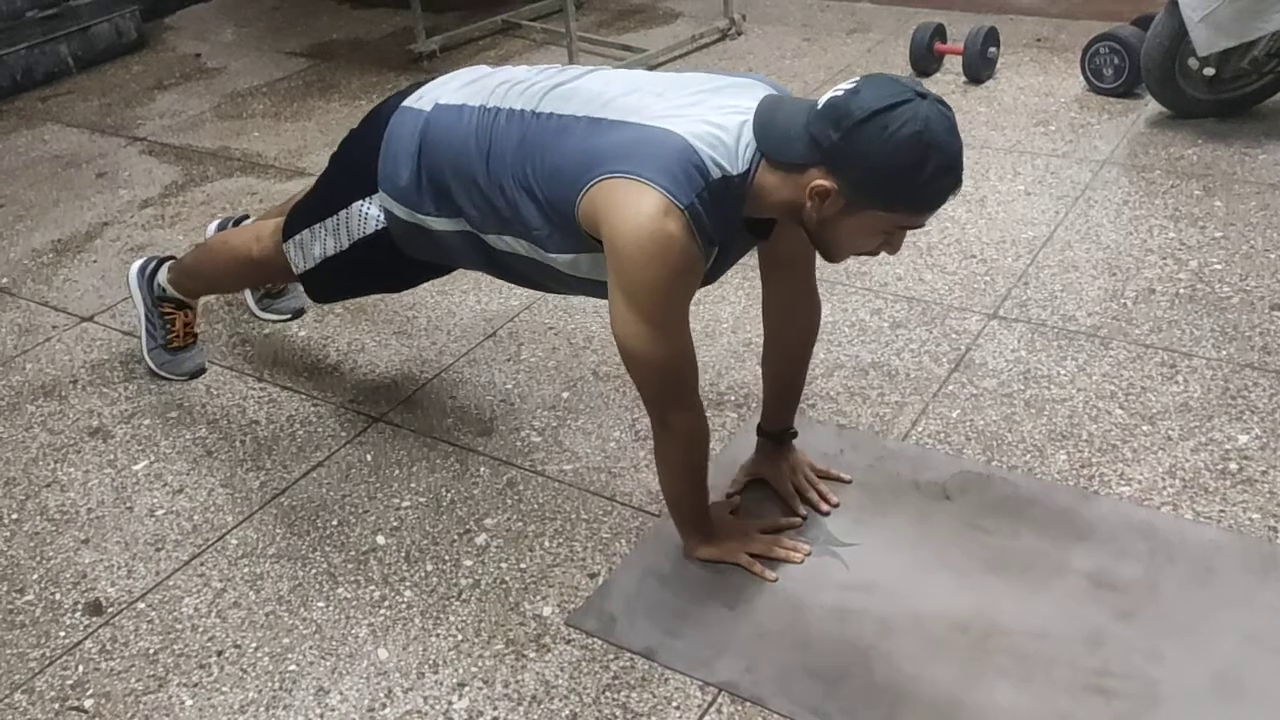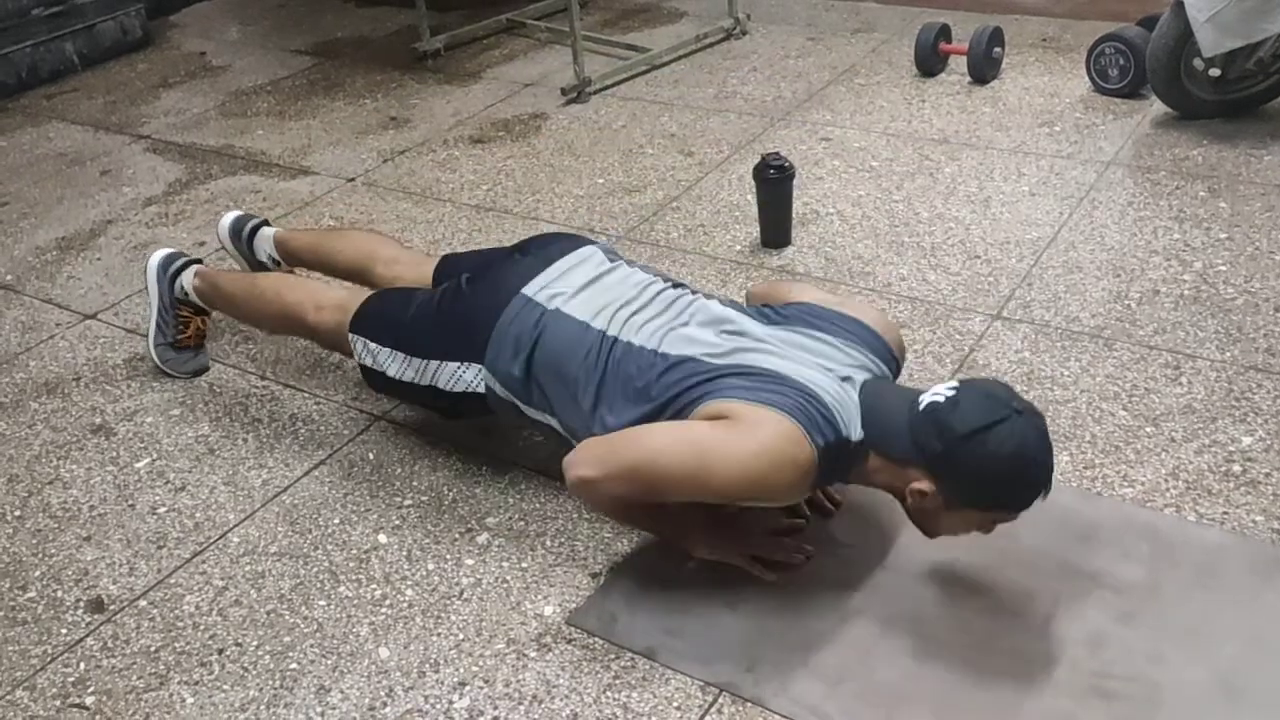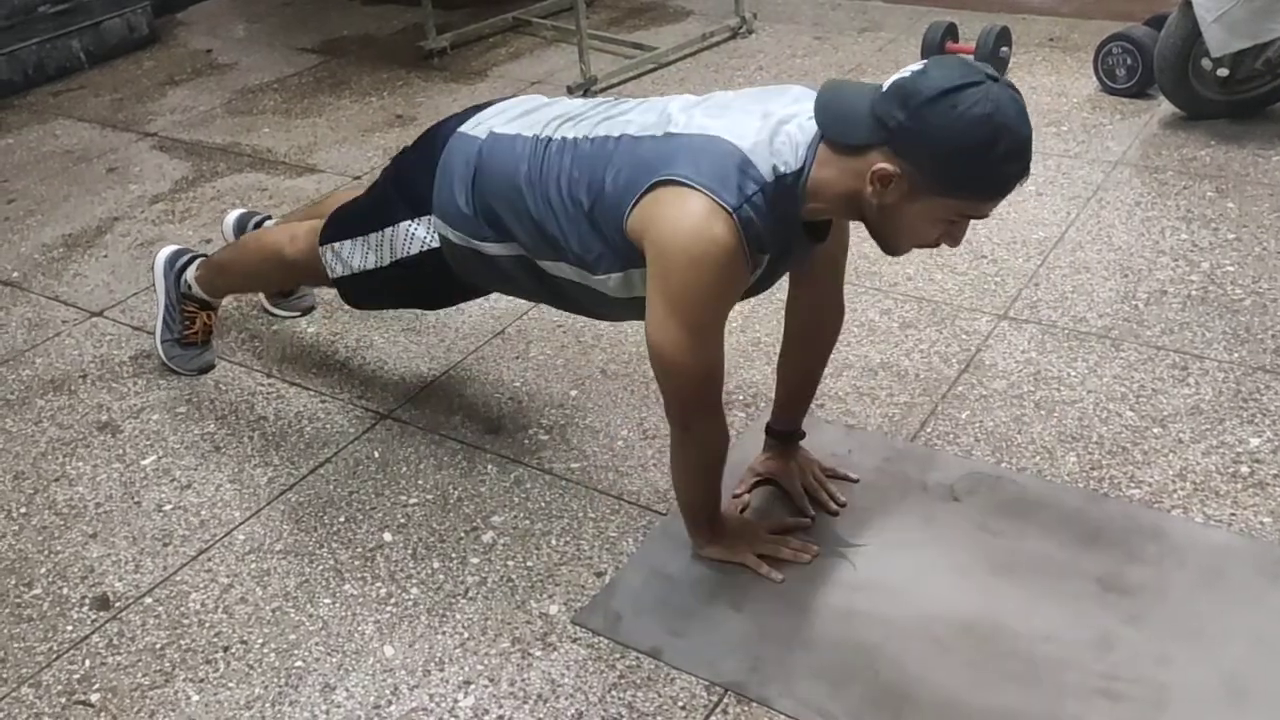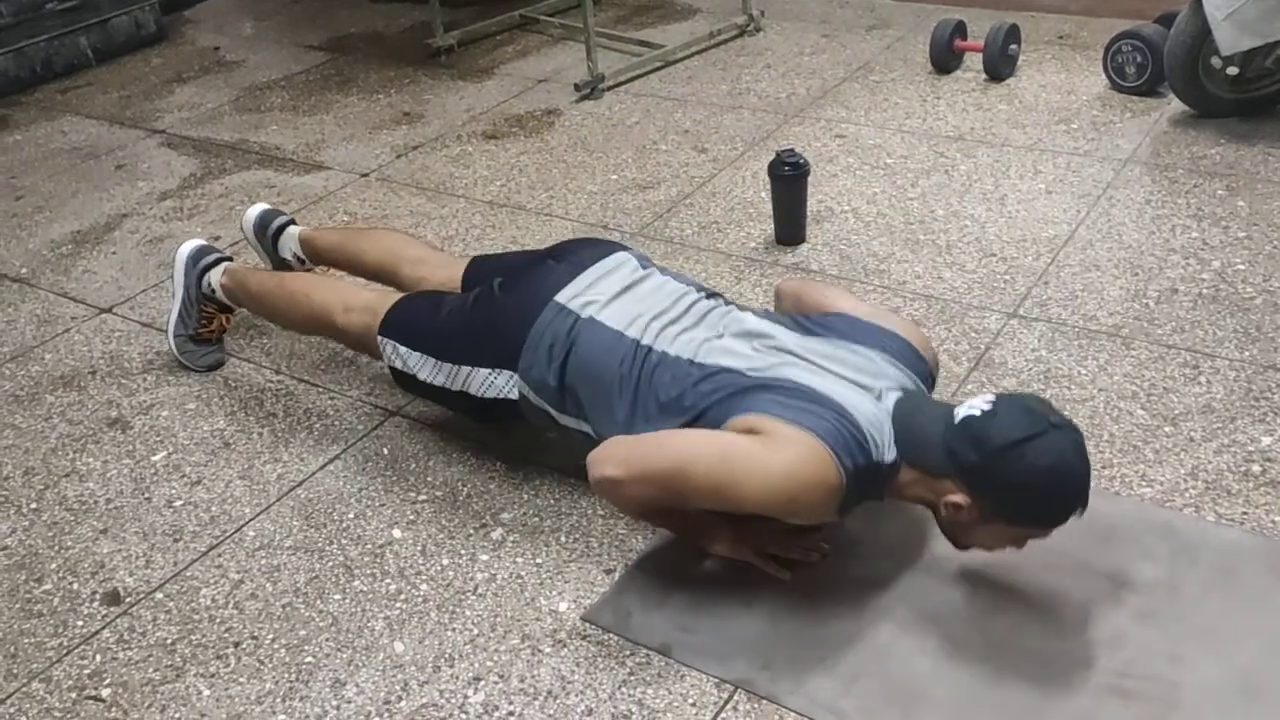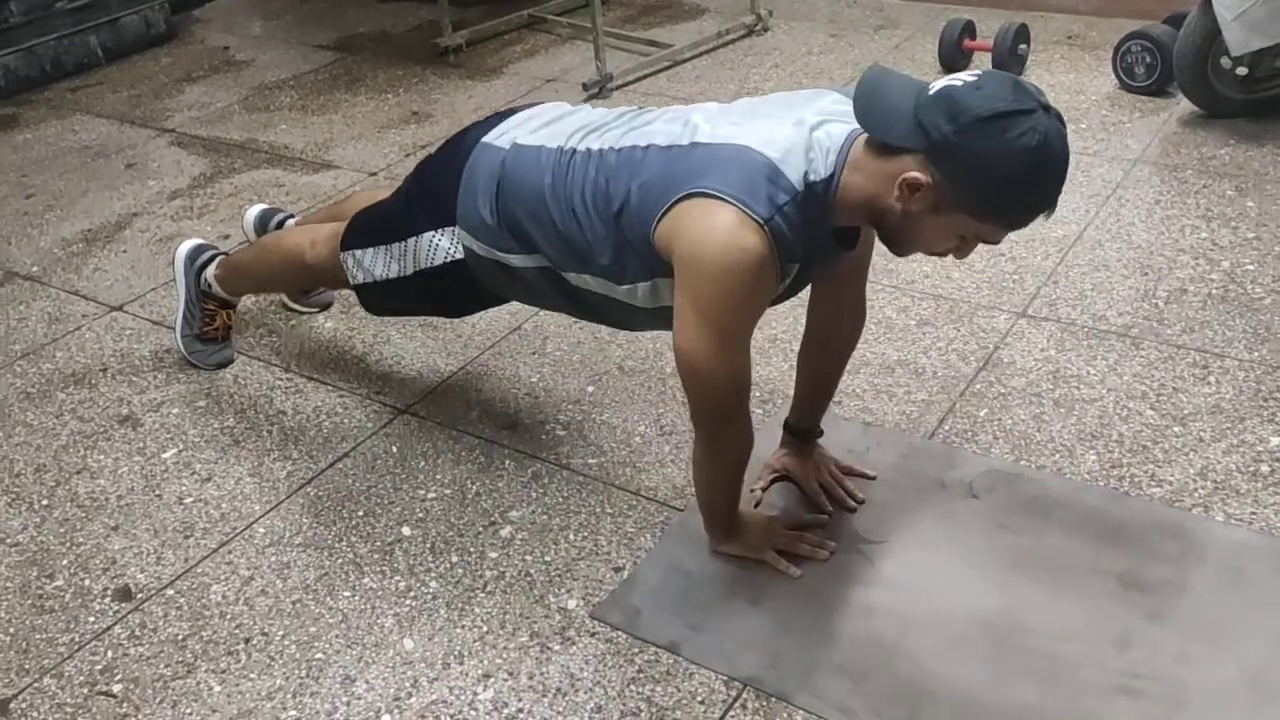
dt=1s
person 1, frame 1
left shoulder: (792, 134)
right shoulder: (658, 219)
left elbow: (792, 301)
right elbow: (673, 408)
left wrist: (778, 443)
right wrist: (702, 532)
left hip: (483, 119)
right hip: (418, 162)
left knee: (310, 234)
right knee: (284, 253)
left ankle: (242, 225)
right ankle: (164, 283)
person 1, frame 2
left shoulder: (875, 343)
right shoulder: (781, 453)
right elbow: (590, 470)
right wrist: (703, 535)
left hip: (581, 274)
right hip: (514, 340)
left knee: (408, 275)
right knee: (339, 319)
left ankle: (265, 237)
right ankle: (189, 281)
person 1, frame 3
left shoulder: (837, 136)
right shoulder: (706, 226)
left elbow: (817, 304)
right elbow: (693, 413)
left wrist: (785, 445)
right wrist: (710, 531)
left hip: (531, 143)
right hip: (464, 192)
left knee: (352, 226)
right knee: (320, 252)
left ankle: (260, 223)
right ankle: (193, 280)
person 1, frame 4
left shoulder: (909, 358)
right shoulder: (810, 475)
left elbow: (794, 292)
right elbow: (614, 468)
right wrist: (717, 533)
left hip: (615, 282)
right hip: (549, 346)
left knee: (435, 277)
right knee: (370, 320)
left ankle: (289, 236)
right ankle: (216, 280)
person 1, frame 5
left shoulder: (866, 142)
right shoulder: (736, 236)
left elbow: (840, 301)
right elbow: (718, 418)
left wrist: (803, 443)
right wrist: (728, 530)
left hip: (557, 148)
right hip: (489, 199)
left knee: (385, 221)
right knee: (338, 256)
left ankle: (280, 221)
right ankle: (214, 277)
